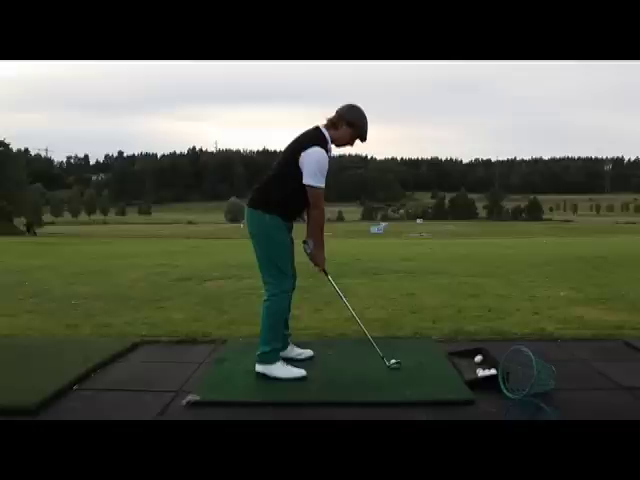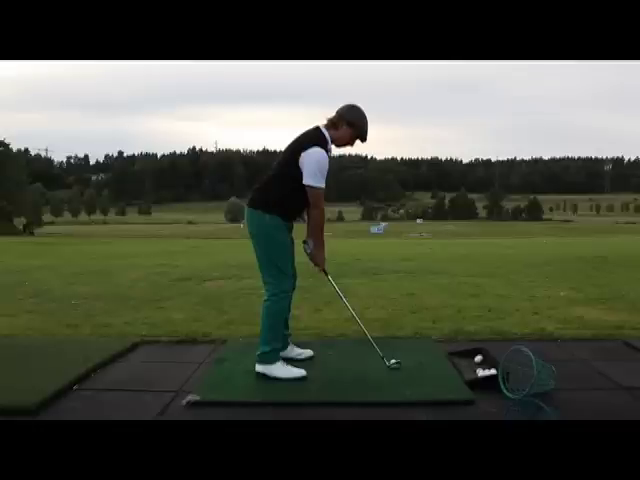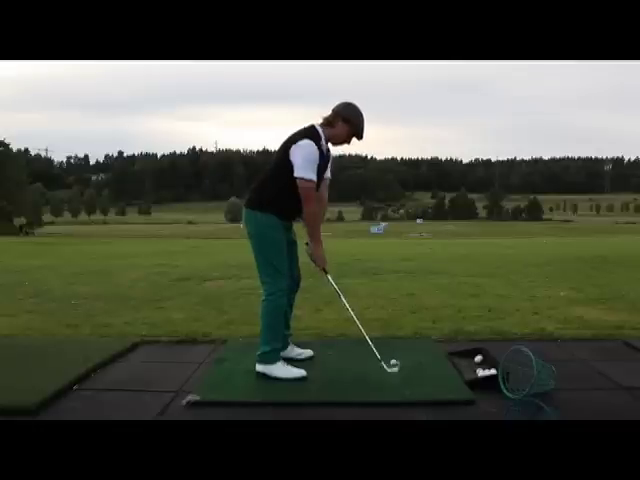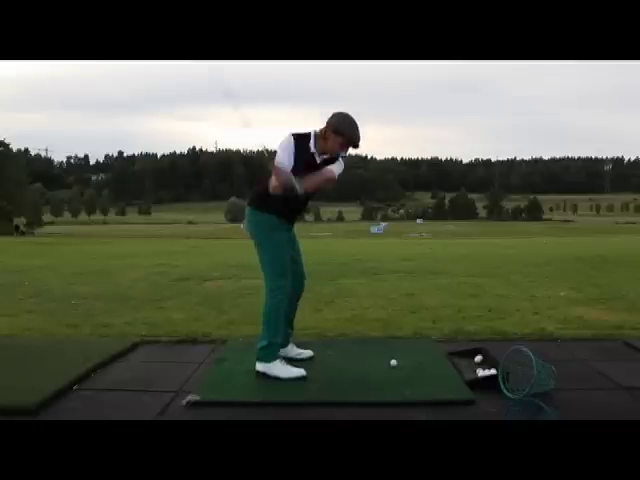
dt=0.7s
person 1, frame 1
left shoulder: (315, 141)
right shoulder: (317, 151)
left elbow: (310, 202)
right elbow: (316, 206)
left wrist: (309, 238)
right wrist: (318, 249)
left hip: (275, 217)
right hip: (267, 216)
left knee: (286, 282)
right knee: (279, 286)
left ankle: (280, 344)
right ankle: (267, 359)
person 1, frame 2
left shoulder: (316, 141)
right shoulder: (317, 151)
left elbow: (311, 201)
right elbow: (317, 206)
left wrist: (310, 238)
right wrist: (319, 248)
left hip: (275, 216)
right hip: (267, 217)
left knee: (287, 282)
right knee: (279, 286)
left ankle: (281, 344)
right ankle: (267, 359)
person 1, frame 3
left shoulder: (325, 154)
right shoulder: (307, 143)
left elbow: (320, 198)
right elbow: (307, 199)
left wrist: (315, 239)
right wrist: (317, 245)
left hip: (282, 219)
right hip: (263, 216)
left knee: (291, 282)
right knee: (277, 286)
left ankle: (281, 344)
right ankle: (268, 358)
person 1, frame 4
left shoulder: (335, 162)
right shoulder: (293, 142)
left elbow: (319, 180)
right elbow: (277, 181)
left wrist: (295, 184)
right wrist: (285, 183)
left hip: (283, 221)
right hip: (264, 217)
left knee: (295, 282)
right knee: (279, 284)
left ankle: (281, 344)
right ankle: (267, 357)
